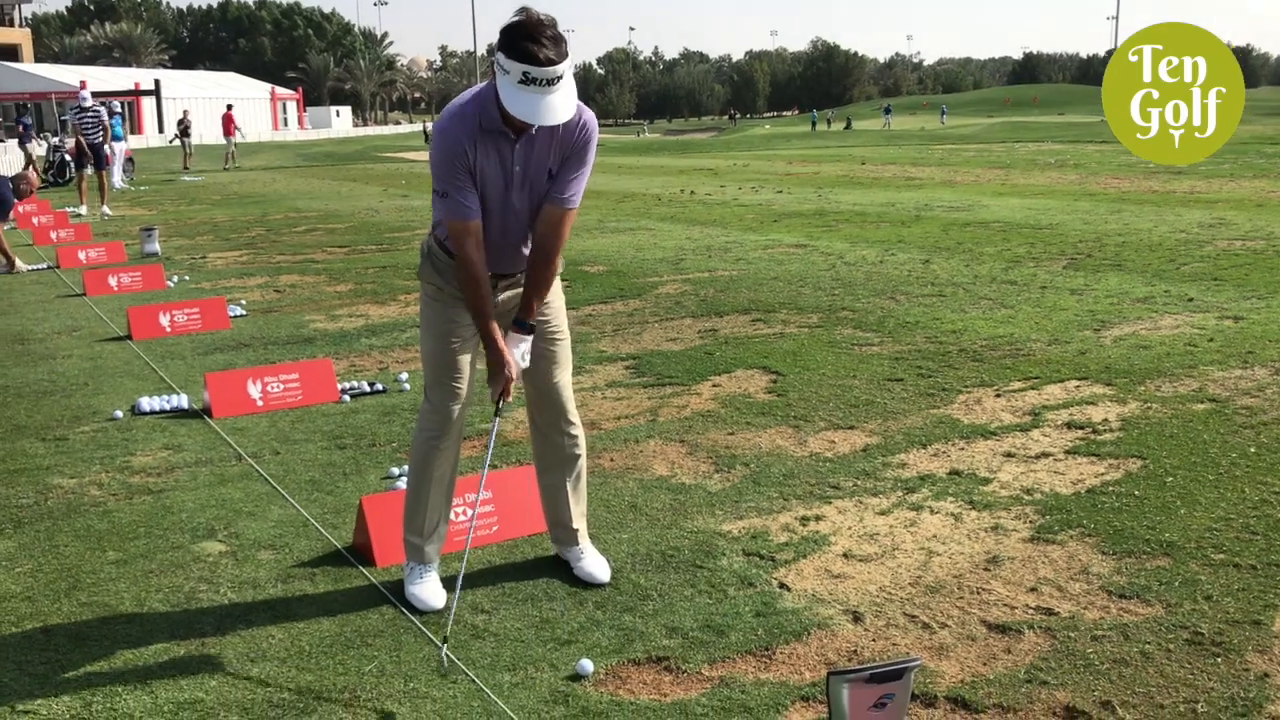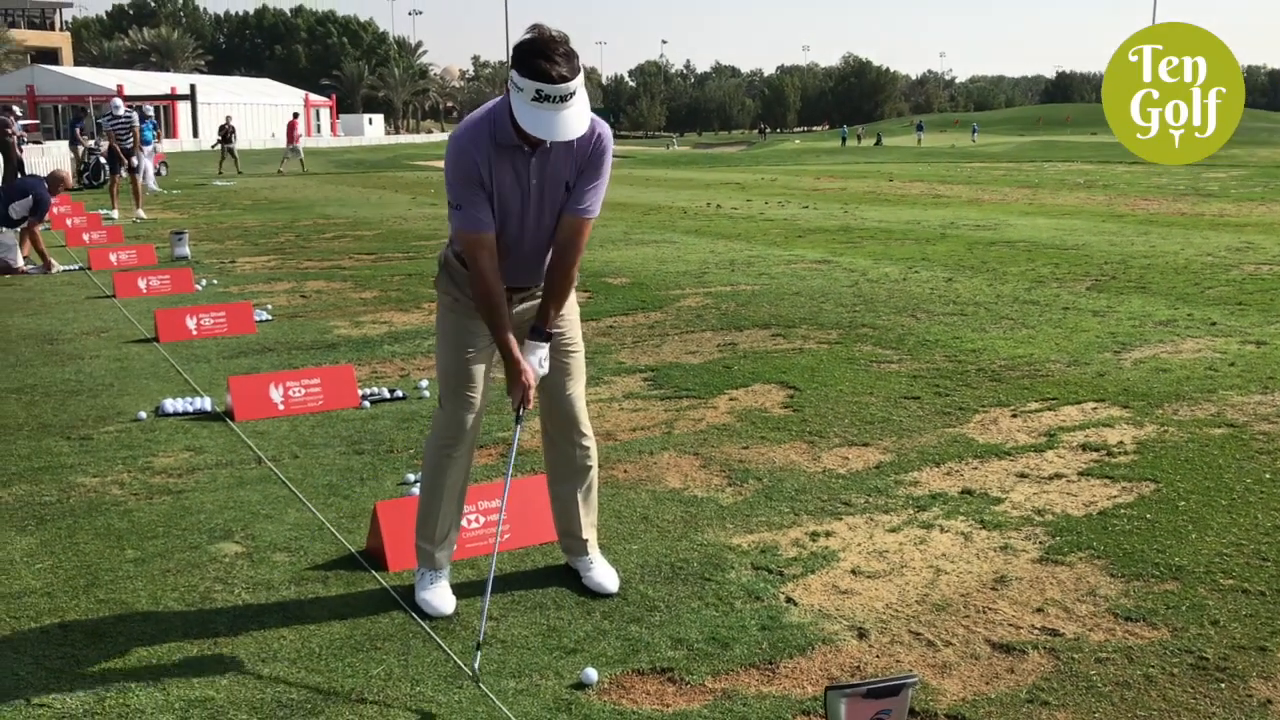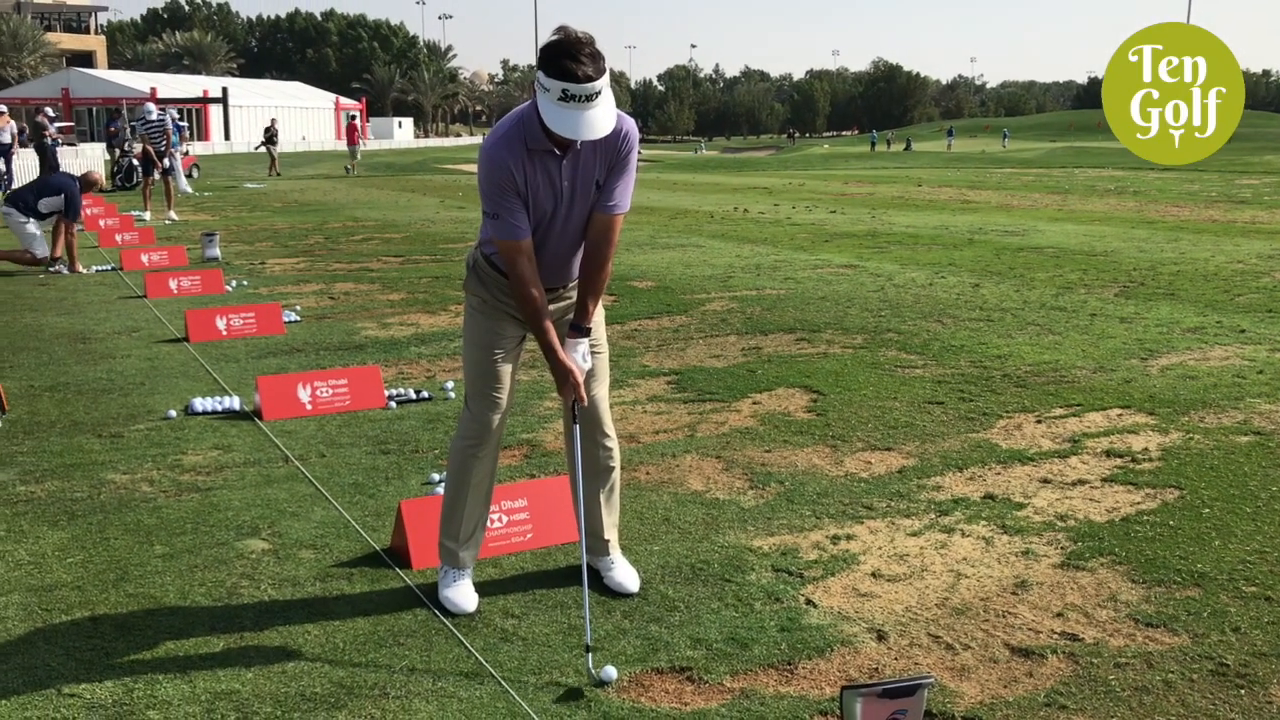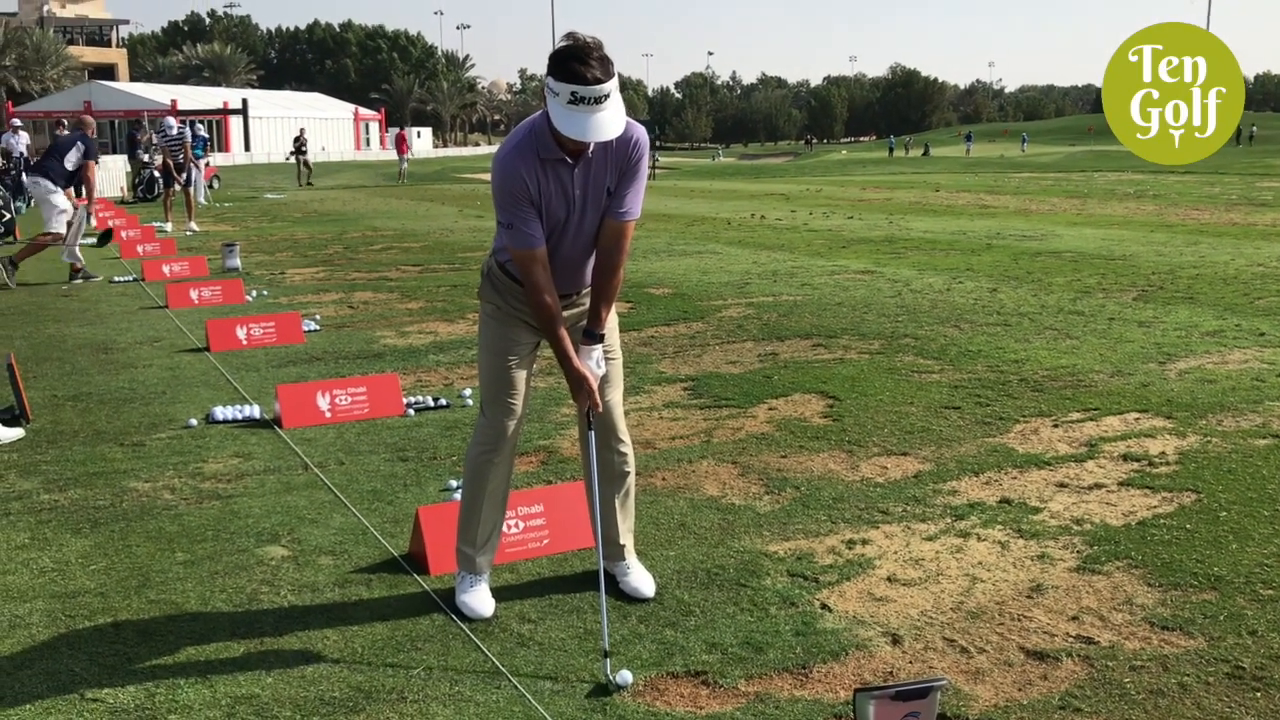
dt=0.7s
person 1, frame 1
left shoulder: (579, 128)
right shoulder: (455, 128)
left elbow: (550, 237)
right elbow: (468, 248)
left wrist: (525, 329)
right wrist: (493, 345)
left hip: (531, 276)
right hip: (456, 277)
left knee: (558, 409)
right knee: (443, 415)
left ankle: (571, 538)
right ankle: (421, 559)
person 1, frame 2
left shoulder: (593, 138)
right shoulder: (470, 144)
left elbow: (569, 245)
right elbow: (482, 261)
left wrist: (542, 339)
right wrist: (510, 356)
left hip: (547, 289)
right hip: (472, 289)
left knee: (570, 420)
right knee: (456, 423)
left ankle: (581, 547)
right ankle: (433, 565)
person 1, frame 3
left shoulder: (620, 135)
right shoulder: (502, 150)
left elbow: (602, 240)
right elbow: (520, 265)
left wrist: (582, 330)
right wrist: (555, 354)
left hip: (575, 288)
right hip: (500, 289)
left knee: (596, 421)
right knee: (482, 423)
left ankle: (603, 547)
right ankle: (456, 563)
person 1, frame 4
left shoulder: (630, 142)
right shoulder: (515, 161)
left elbow: (613, 247)
right elbow: (534, 274)
left wrist: (594, 337)
right wrist: (570, 363)
left hip: (589, 294)
right hip: (515, 297)
left knee: (611, 427)
right knee: (498, 428)
left ankle: (620, 553)
right ankle: (473, 568)
